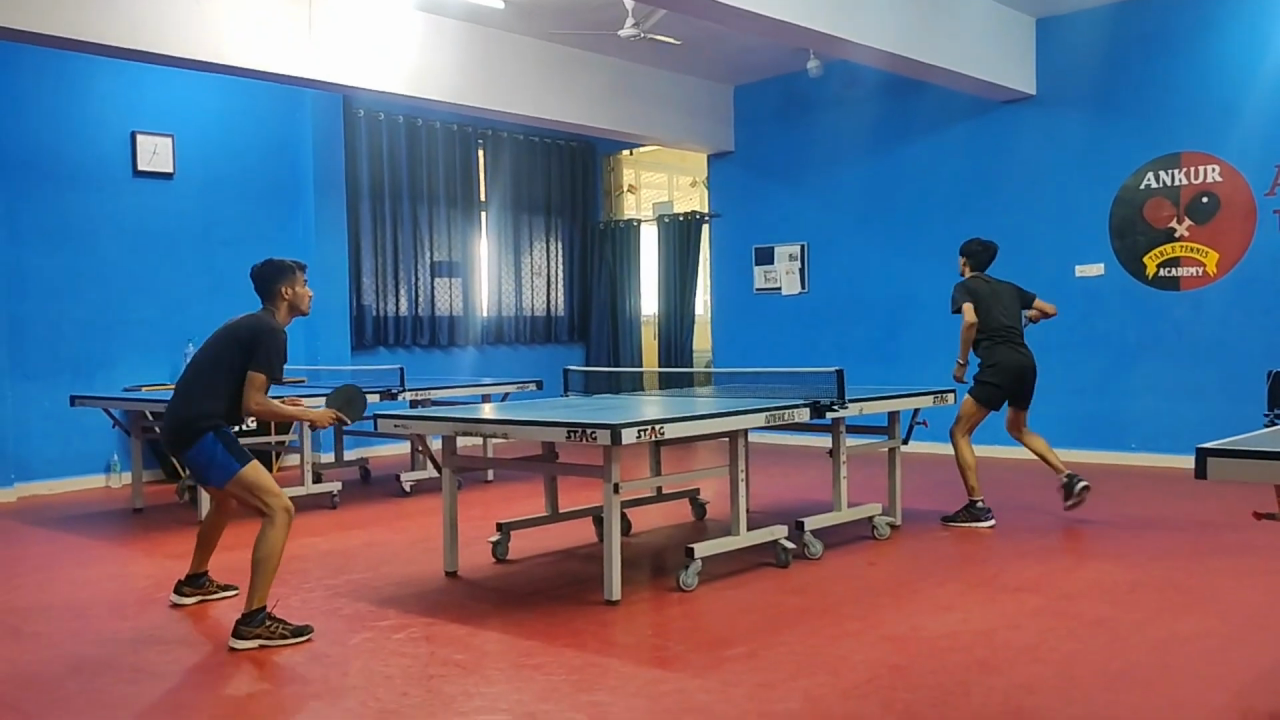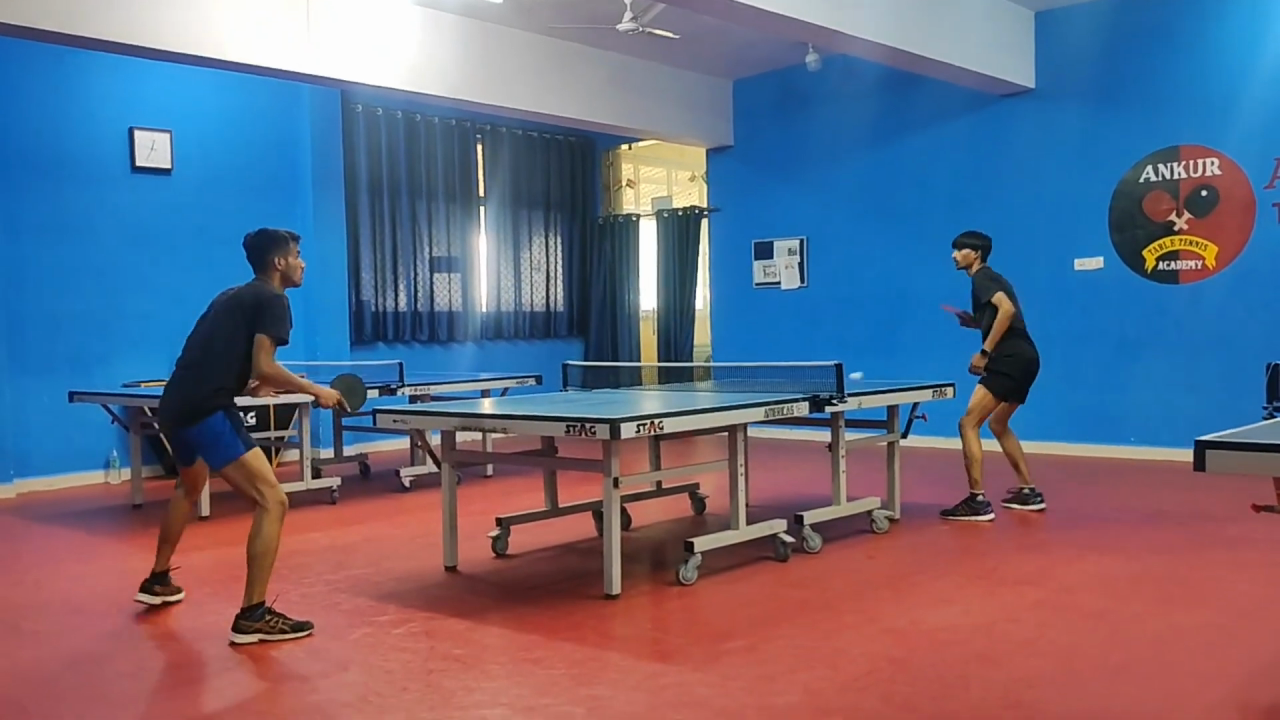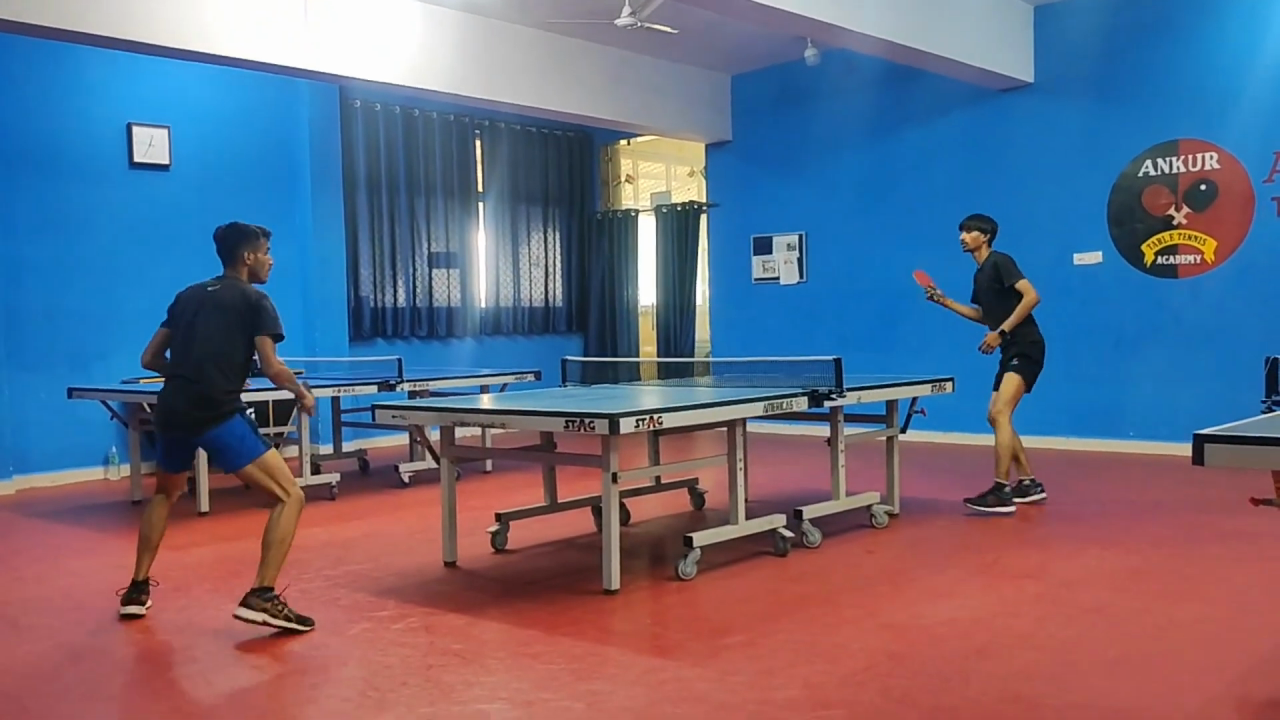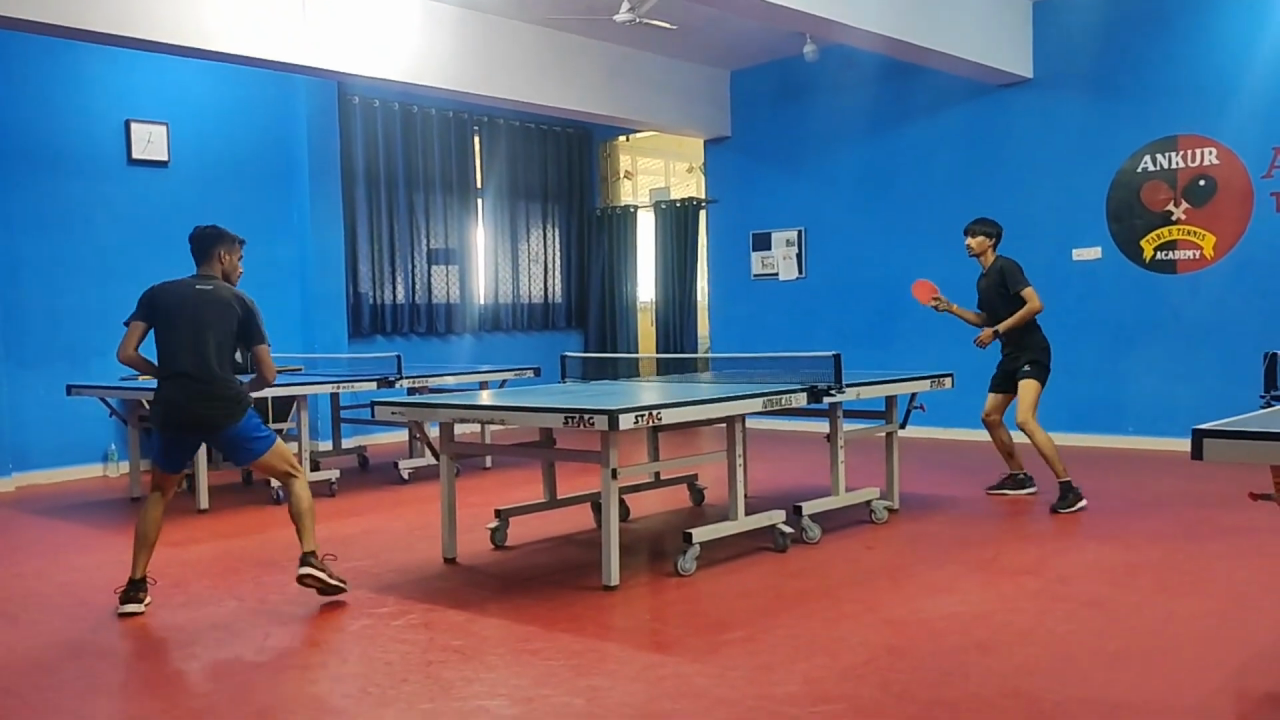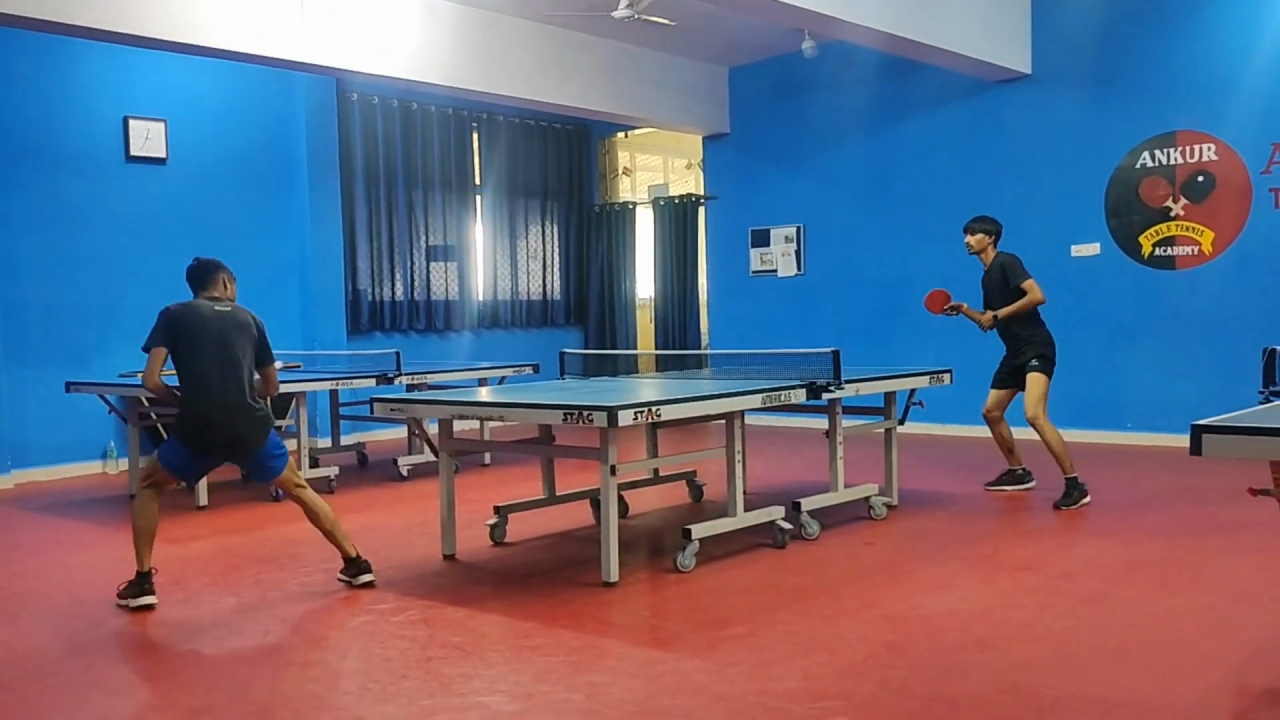
dt=0.2s
person 1, frame 1
left shoulder: (251, 325)
right shoulder: (270, 332)
right elbow: (253, 404)
left wrist: (282, 405)
right wrist: (308, 416)
left hip: (183, 425)
right hip: (200, 430)
left knee: (227, 497)
right knee: (278, 509)
left ankle: (194, 581)
right ankle: (253, 621)
person 1, frame 2
left shoulder: (232, 297)
right shoulder: (273, 300)
right elbow: (264, 367)
left wrist: (250, 387)
right wrist: (316, 391)
left hip: (175, 406)
right hip: (206, 411)
left knee: (189, 487)
right knee: (272, 502)
left ankle: (158, 580)
right ankle: (252, 614)
person 1, frame 3
left shoulder: (188, 296)
right shoulder: (255, 300)
left elbow: (149, 359)
right elbow: (271, 367)
right wrist: (302, 393)
left hip: (172, 410)
right hip: (219, 413)
left knee: (165, 493)
right knee: (290, 496)
left ankle: (137, 590)
right ankle: (261, 595)
person 1, frame 4
left shoulder: (158, 295)
right shoulder: (239, 302)
left elbow: (126, 354)
right elbow: (267, 373)
right wrist: (244, 387)
left hip: (173, 410)
right hip: (227, 408)
left knee: (160, 491)
right knee: (294, 476)
left ankle: (135, 587)
right ankle: (310, 560)
person 1, frame 5
left shoulder: (172, 315)
right shoulder: (249, 319)
left elbow: (151, 381)
right elbow: (272, 388)
left hip: (197, 428)
right hip: (253, 427)
left knee: (149, 487)
right knee: (298, 489)
left ankle: (142, 581)
right ankle: (355, 563)
person 2, frame 1
left shoulder: (965, 287)
right shoulder: (1009, 288)
left elbow: (971, 321)
right elbow: (1051, 311)
left wrist: (961, 361)
right wrist: (1031, 315)
left hip: (998, 367)
right hip: (1025, 364)
left knee: (959, 432)
right knee: (1018, 428)
left ankle: (977, 508)
right ankle: (1069, 478)
person 2, frame 2
left shoulder: (981, 278)
right shoulder: (994, 280)
left elbow: (1007, 310)
left wrist: (984, 351)
right wrist: (972, 322)
left hip: (1011, 358)
right hip: (1025, 358)
left knee: (968, 424)
right knee: (998, 424)
left ankle: (977, 501)
right ankle: (1029, 491)
person 2, frame 3
left shoulder: (1000, 261)
right shoulder: (980, 274)
left elbow: (1032, 297)
right elbow: (984, 315)
left wrist: (1001, 332)
right wrist: (945, 301)
left hip: (1026, 346)
right hip: (1014, 350)
left knee: (999, 413)
right knee: (996, 416)
left ankle: (1000, 491)
right ankle: (1029, 483)
person 2, frame 4
left shoulder: (1007, 267)
right shoulder: (984, 280)
left elbow: (1035, 305)
right elbow: (985, 320)
left wrist: (996, 331)
right wrist: (951, 308)
left hip: (1031, 352)
right hip: (1012, 355)
left knee: (1025, 421)
right knee: (990, 416)
left ankle: (1069, 490)
right ankle: (1019, 476)
person 2, frame 5
left shoulder: (1007, 262)
right shoulder: (987, 277)
left elbow: (1038, 296)
right elbow: (990, 321)
left wrist: (998, 315)
right wrist: (963, 310)
left hip: (1037, 348)
right hip: (1015, 352)
left knee: (1035, 415)
right knee: (991, 412)
left ankle: (1074, 484)
right ankle: (1018, 471)
